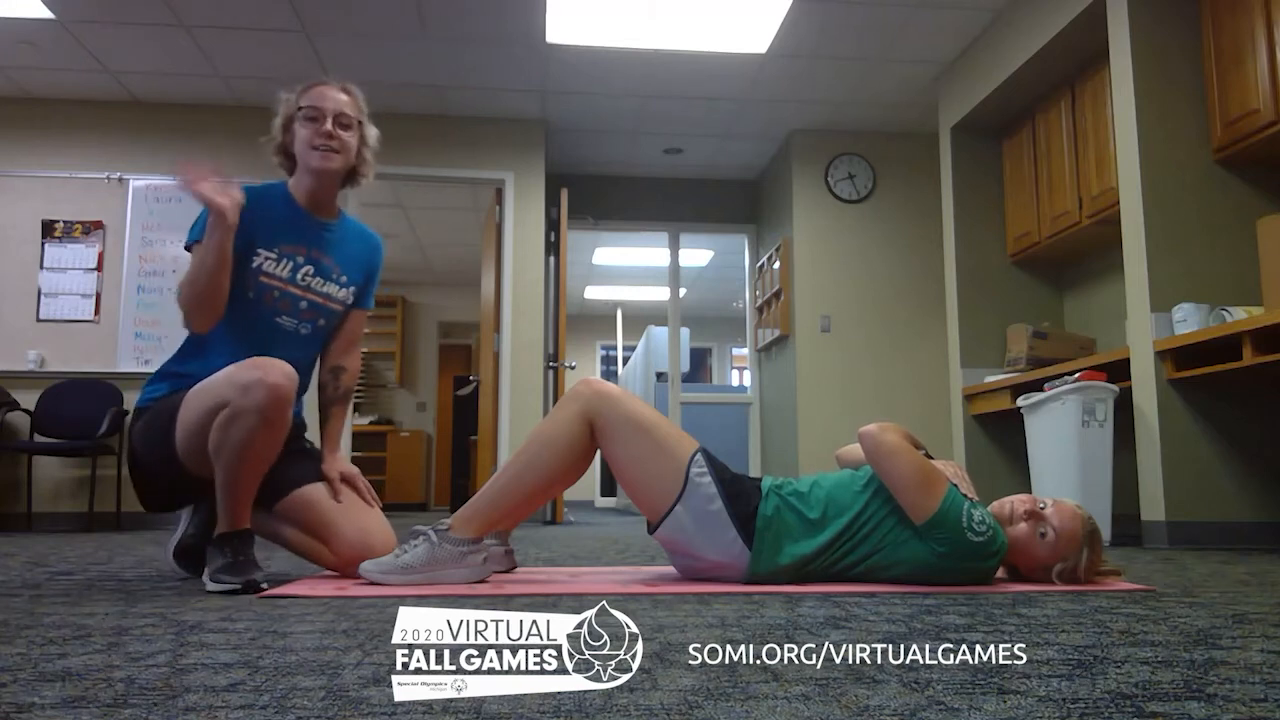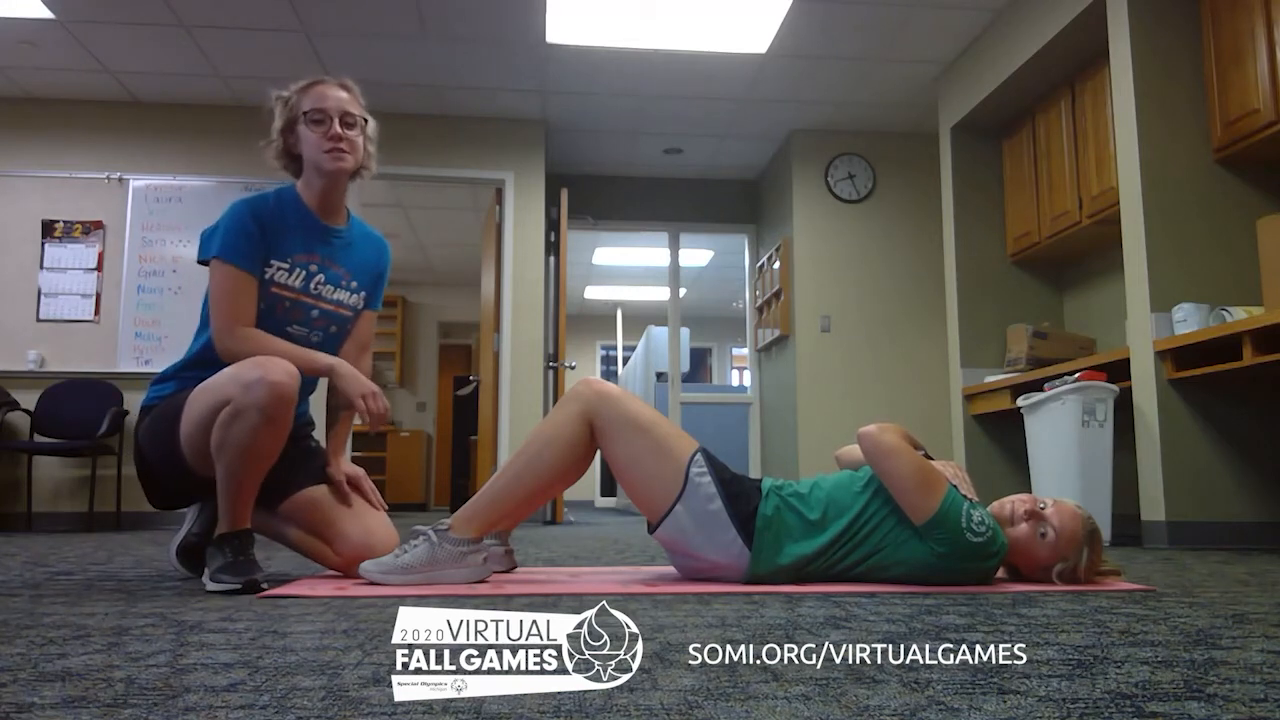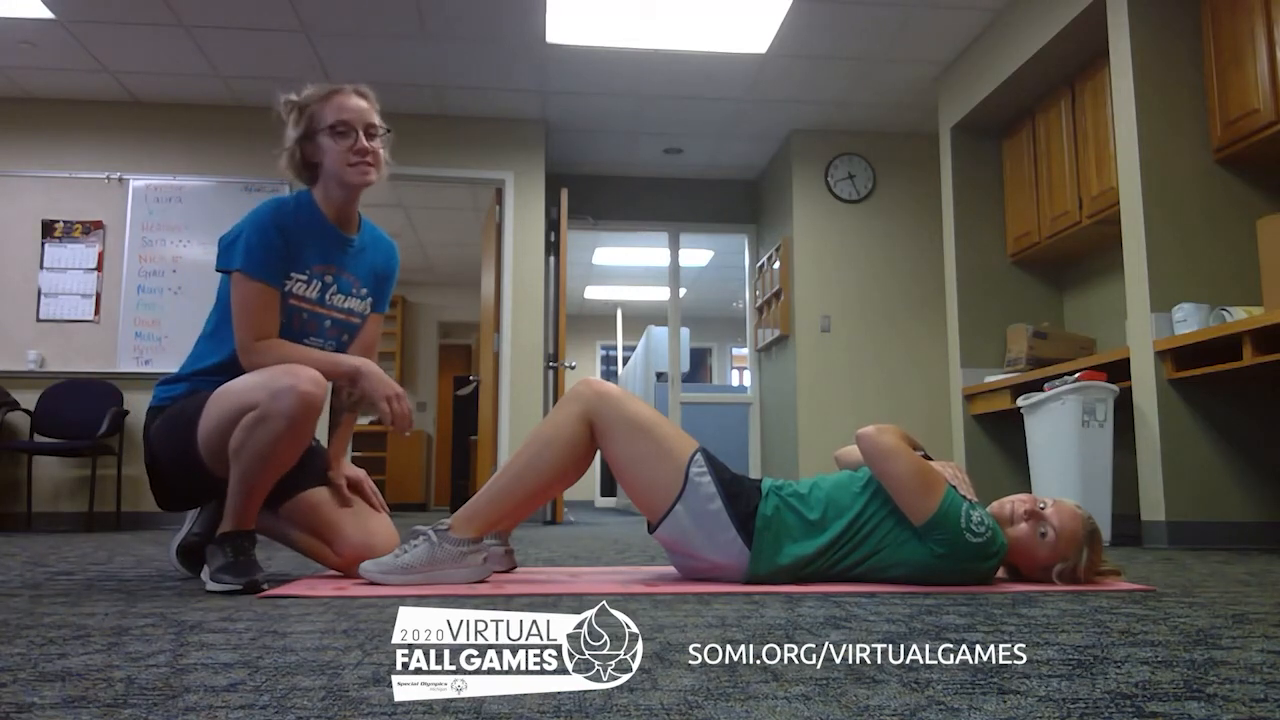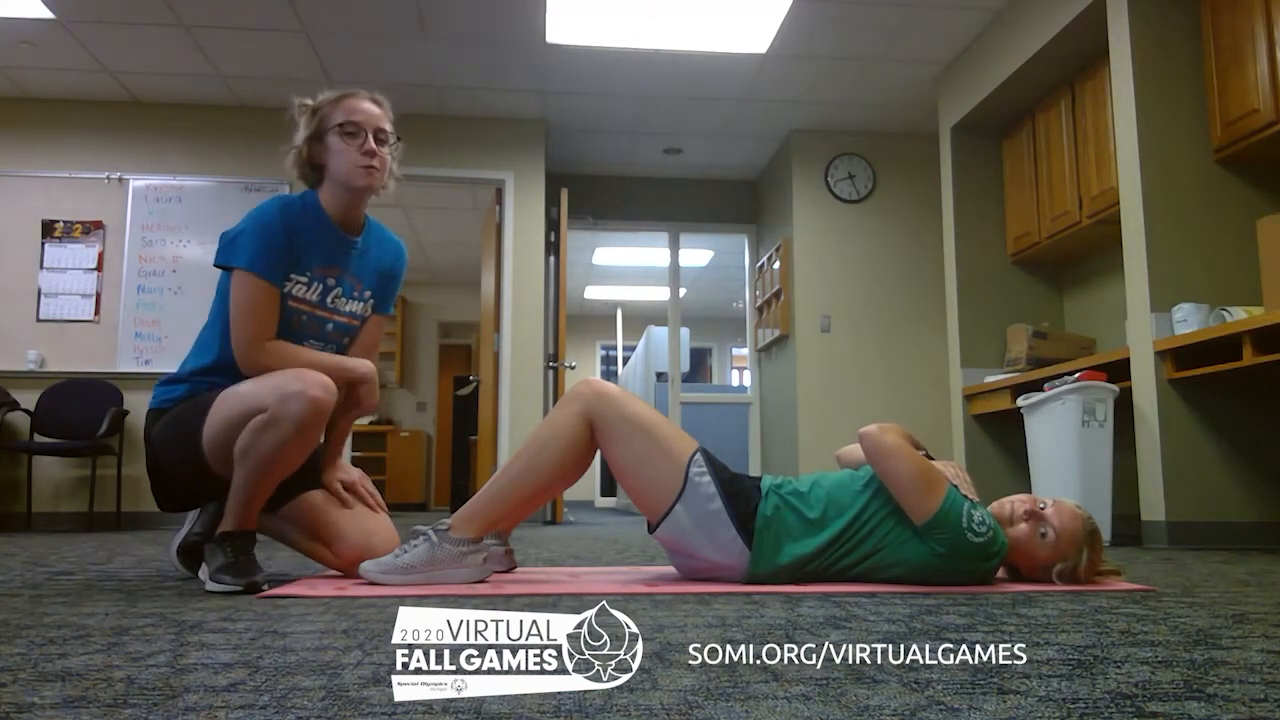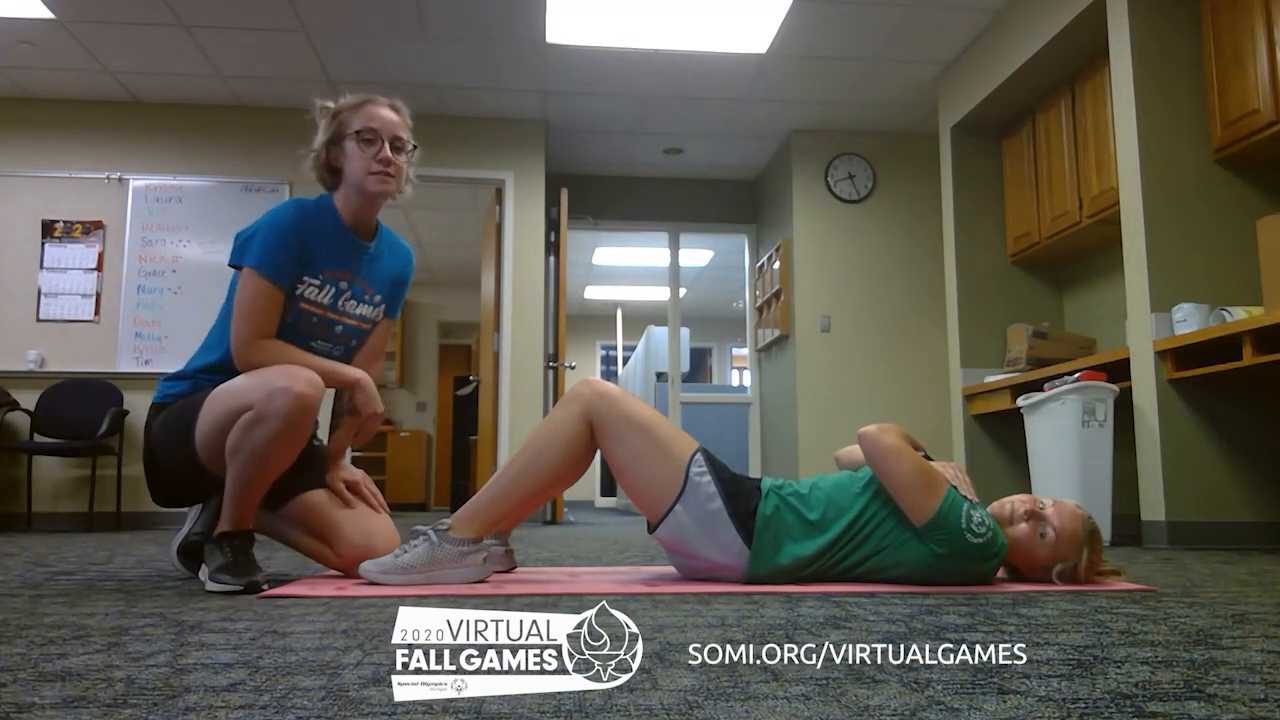
dt=1s
person 1, frame 1
left shoulder: (970, 538)
right shoulder: (968, 526)
left elbow: (876, 437)
right elbow: (853, 459)
left wrist: (925, 464)
right wrist: (932, 466)
left hip: (740, 530)
right hip: (745, 526)
left knee: (593, 396)
right knee: (601, 408)
left ankle: (455, 542)
right ankle: (474, 541)
person 1, frame 2
left shoulder: (970, 538)
right shoulder: (970, 537)
left elbow: (874, 438)
right elbow: (850, 460)
left wrist: (926, 463)
right wrist: (932, 466)
left hip: (739, 530)
right hip: (744, 528)
left knee: (593, 396)
right knee: (601, 410)
left ankle: (455, 542)
right ankle: (475, 541)
person 1, frame 3
left shoulder: (969, 539)
right shoulder: (968, 533)
left elbow: (873, 439)
right elbow: (851, 460)
left wrist: (924, 463)
right wrist: (931, 466)
left hip: (738, 529)
right hip: (744, 527)
left knee: (592, 397)
right knee: (600, 408)
left ankle: (454, 542)
right ankle: (476, 541)
person 1, frame 4
left shoulder: (970, 539)
right shoulder: (968, 533)
left elbow: (875, 438)
right elbow: (853, 459)
left wrist: (931, 466)
right wrist: (935, 466)
left hip: (739, 529)
right hip: (744, 525)
left knee: (593, 396)
right knee: (601, 408)
left ankle: (455, 542)
right ankle: (478, 540)
person 1, frame 5
left shoulder: (969, 539)
right shoulder: (966, 537)
left elbow: (873, 439)
right elbow: (849, 461)
left wrist: (929, 466)
right wrist: (932, 467)
left hip: (739, 531)
right hip: (745, 528)
left knee: (593, 397)
right knee: (602, 409)
left ankle: (454, 542)
right ankle: (477, 540)
person 2, frame 1
left shoulder: (364, 248)
right shoulder: (245, 208)
left elbow: (343, 358)
right elbow: (199, 320)
left wrist: (331, 451)
right wrist: (222, 223)
left hip: (275, 435)
right hip: (176, 416)
left knee: (371, 551)
right knee: (269, 378)
left ankle: (220, 511)
right ankle: (226, 536)
person 2, frame 2
left shoulder: (373, 250)
right shoulder: (252, 217)
left elbow: (357, 363)
right elbow: (229, 338)
left wrist: (337, 453)
right wrist: (332, 366)
left hip: (283, 435)
right hip: (185, 418)
left knee: (375, 550)
right knee: (273, 377)
left ankle: (225, 510)
right ankle: (228, 536)
person 2, frame 3
left shoulder: (380, 252)
right shoulder: (271, 224)
left elbow: (357, 370)
right elbow: (255, 351)
left wrist: (337, 457)
right wrist: (358, 367)
left hip: (282, 438)
right hip: (190, 420)
left knee: (374, 550)
right knee: (299, 387)
left ankle: (228, 510)
right ankle: (228, 532)
person 2, frame 4
left shoulder: (387, 253)
right shoulder: (274, 221)
left elbow: (357, 371)
right elbow: (254, 354)
left wrist: (332, 458)
right wrist: (358, 370)
left hip: (283, 436)
right hip: (191, 420)
left knee: (374, 551)
right knee: (308, 392)
left ankle: (229, 510)
right ankle: (228, 534)
person 2, frame 5
left shoulder: (397, 258)
right shoulder: (290, 223)
left elbow: (364, 372)
right elbow: (249, 350)
left wrist: (337, 458)
right wrist: (351, 379)
left hip: (282, 436)
right hip: (193, 417)
left knee: (375, 551)
right knee: (297, 388)
left ankle: (229, 510)
right ankle: (227, 534)
